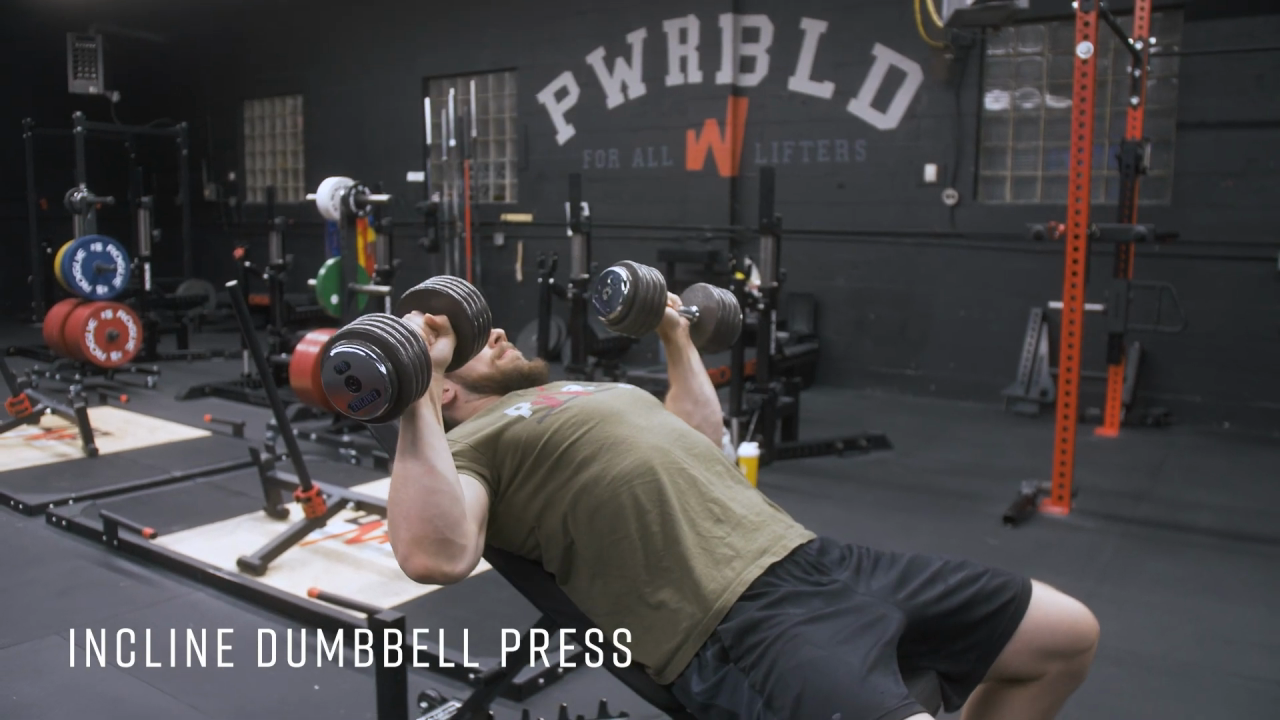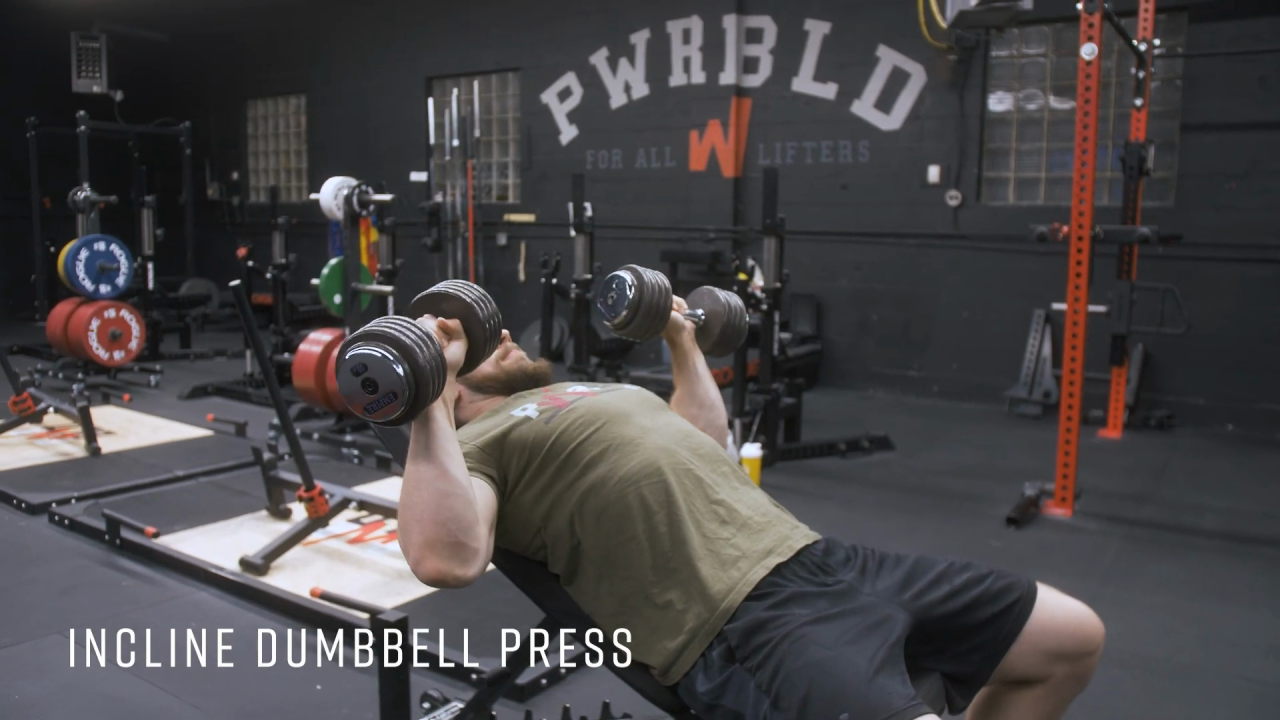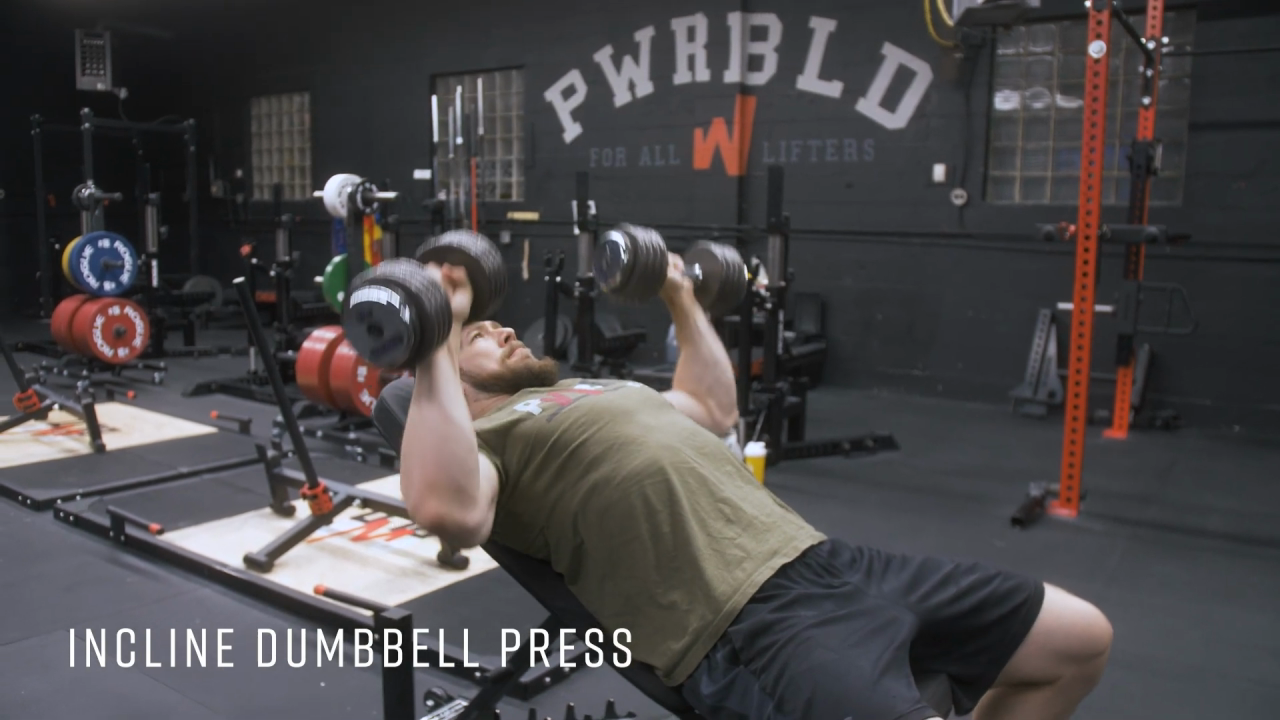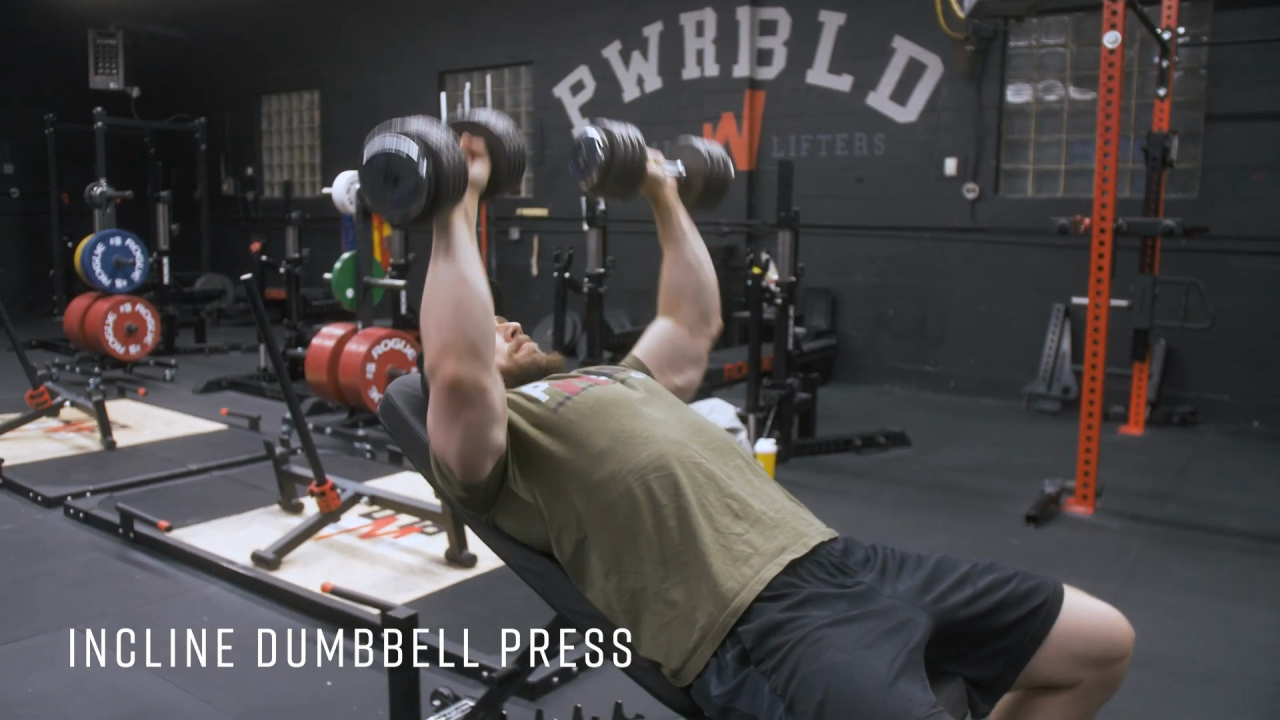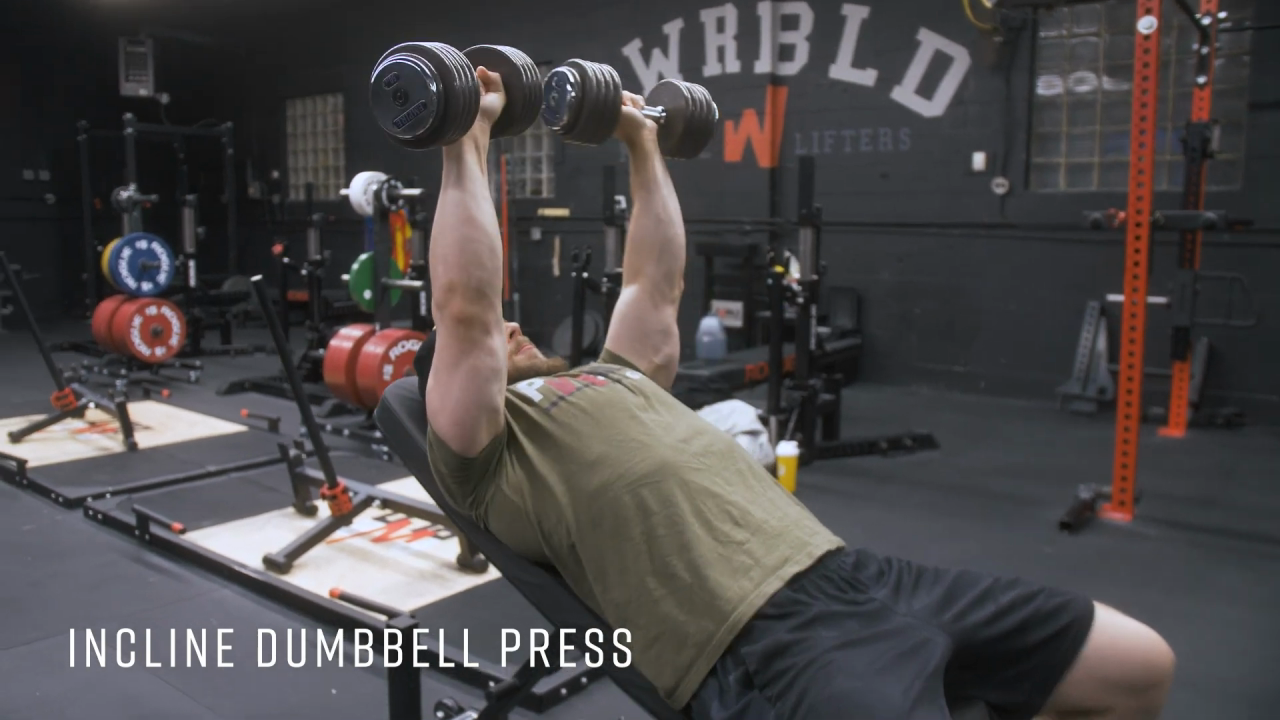
dt=0.2s
person 1, frame 1
left shoulder: (582, 397)
right shoulder: (471, 450)
right elbow: (434, 555)
left wrist: (678, 337)
right wrist: (416, 383)
left hip: (810, 559)
right hip: (738, 623)
left knee: (1067, 637)
person 1, frame 2
left shoulder: (586, 397)
right shoulder: (475, 448)
right elbow: (447, 559)
left wrist: (682, 341)
right wrist: (432, 391)
left hip: (816, 562)
right hip: (742, 622)
left knee: (1072, 639)
person 1, frame 3
left shoulder: (596, 391)
right shoulder: (484, 437)
left elbow: (716, 413)
right elbow: (449, 509)
left wrist: (683, 302)
right wrist: (436, 342)
left hip: (823, 562)
right hip: (747, 624)
left knee: (1080, 639)
person 1, frame 4
left shoulder: (614, 378)
right shoulder: (493, 433)
left elbow: (698, 322)
right elbow: (457, 371)
left wrist: (666, 201)
right wrist: (457, 213)
left hip: (833, 561)
right hip: (760, 627)
left knee: (1102, 645)
person 1, frame 5
left shoulder: (610, 380)
right shoulder: (492, 449)
left elbow: (657, 283)
right elbow: (462, 310)
left wrist: (643, 147)
right wrist: (467, 144)
left hip: (848, 578)
right hip: (767, 642)
